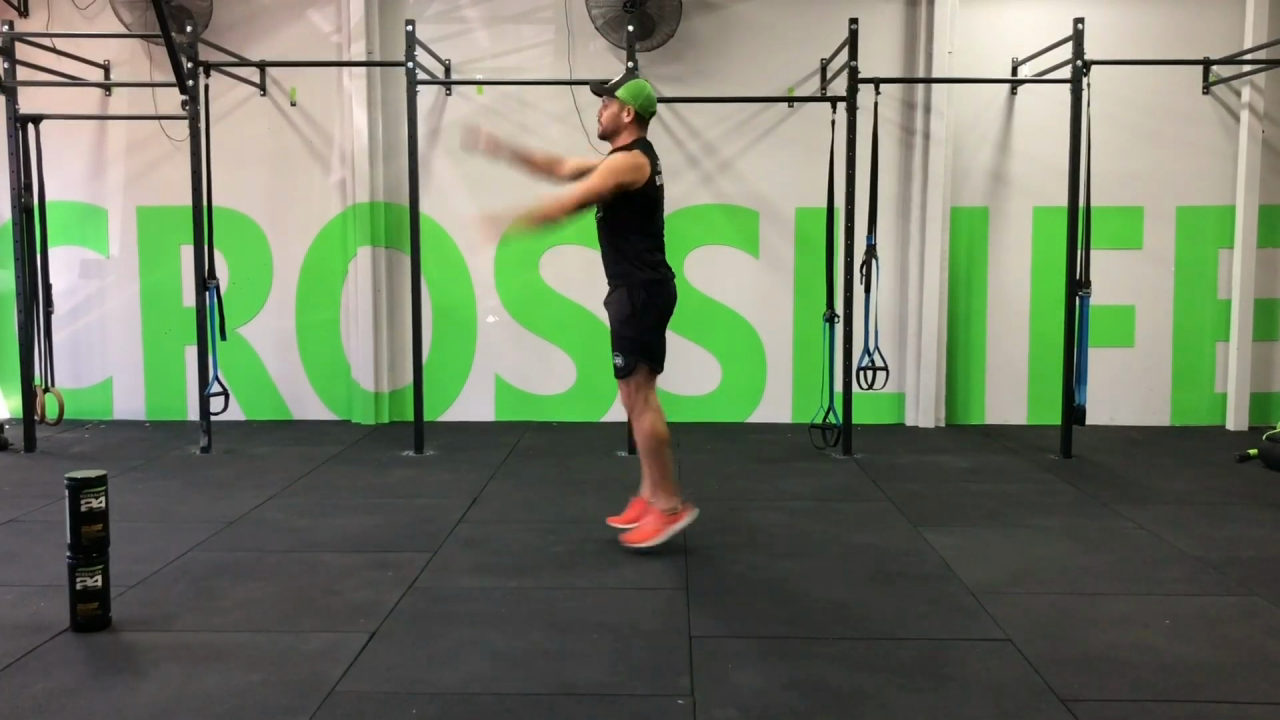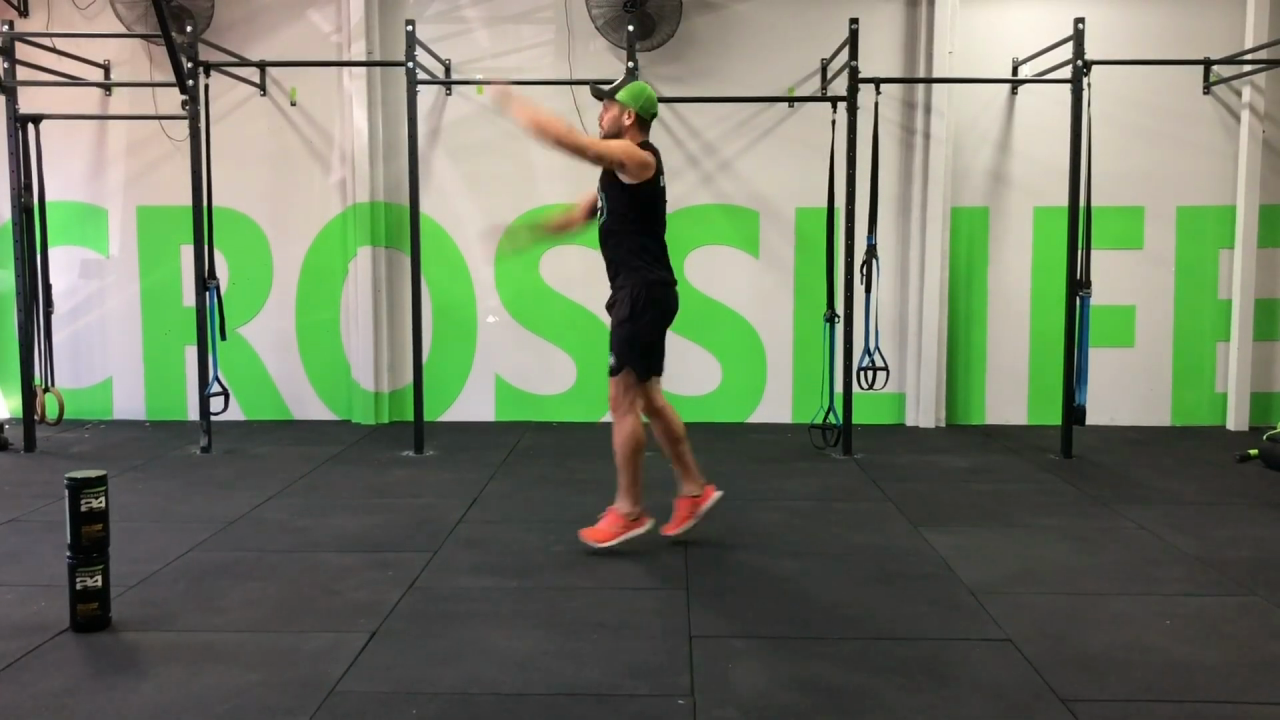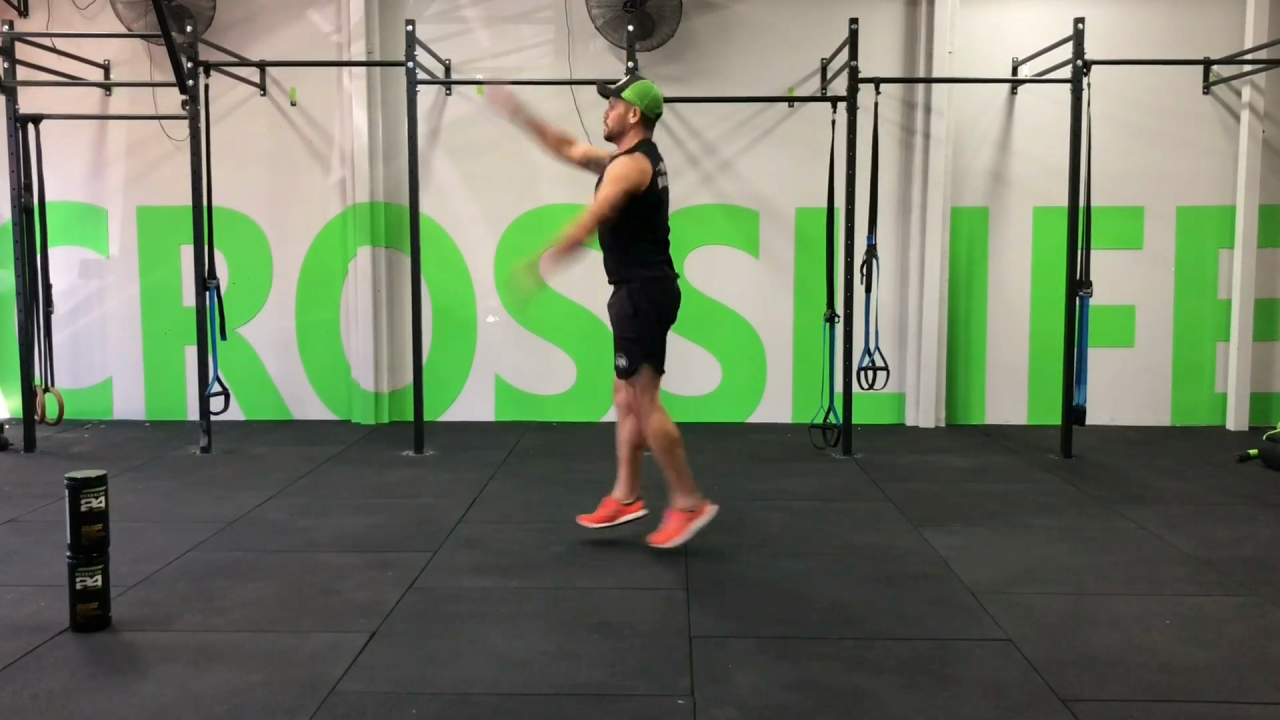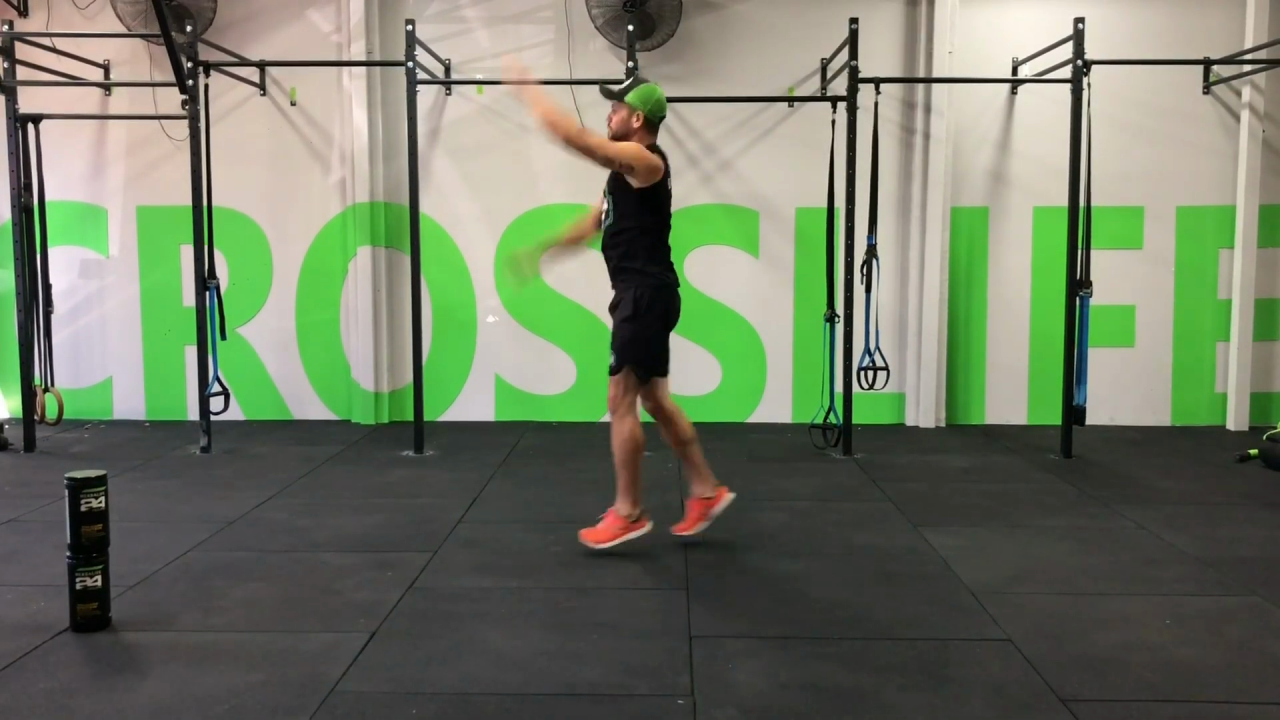
dt=0.5s
person 1, frame 1
left shoulder: (629, 161)
right shoulder: (627, 158)
left elbow: (572, 199)
right elbow: (556, 166)
left wrist: (512, 221)
right wrist: (497, 147)
left hip: (642, 294)
right hip: (634, 289)
left knee: (638, 398)
right knee: (639, 397)
left ankle: (667, 504)
right ankle: (653, 494)
person 1, frame 2
left shoulder: (636, 158)
right shoulder: (621, 163)
left elbow: (568, 137)
right elbow: (578, 216)
left wrist: (518, 106)
left hip: (643, 294)
right hip: (635, 293)
left knee: (624, 401)
right knee: (646, 398)
left ankle: (628, 510)
right ankle: (694, 489)
person 1, frame 3
left shoulder: (630, 164)
right shoulder: (635, 157)
left elbow: (586, 225)
right elbow: (572, 145)
left wrist: (539, 264)
right wrist: (518, 112)
left hip: (646, 295)
right hip: (638, 292)
left knee: (642, 402)
right knee: (629, 398)
left ankle: (688, 502)
right ankle: (626, 496)
person 1, frame 4
left shoulder: (642, 161)
right shoulder: (629, 165)
left elbow: (576, 136)
right elbow: (595, 221)
left wrist: (530, 89)
right wrist: (546, 249)
left hip: (647, 297)
right hip: (639, 297)
left knee: (621, 404)
right knee: (654, 401)
left ankle: (628, 512)
right ankle: (706, 491)
